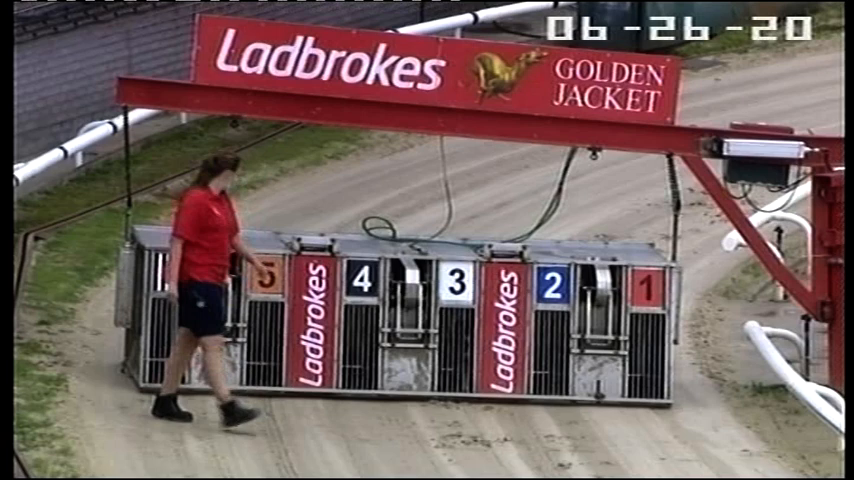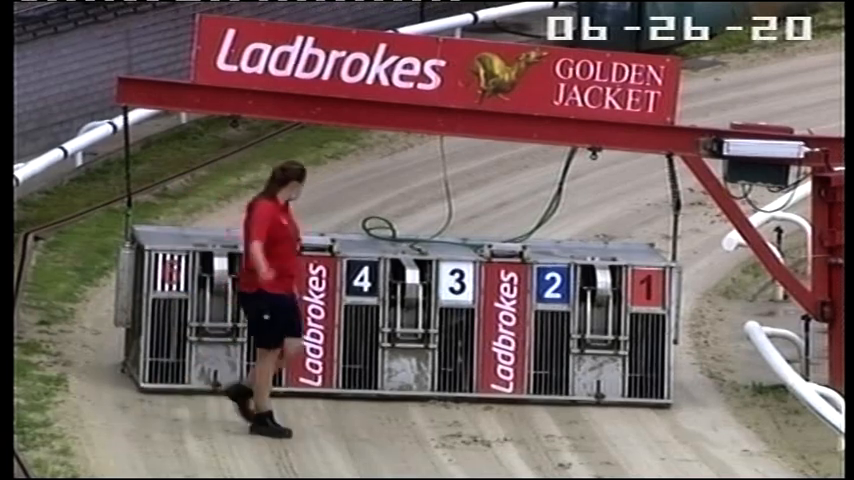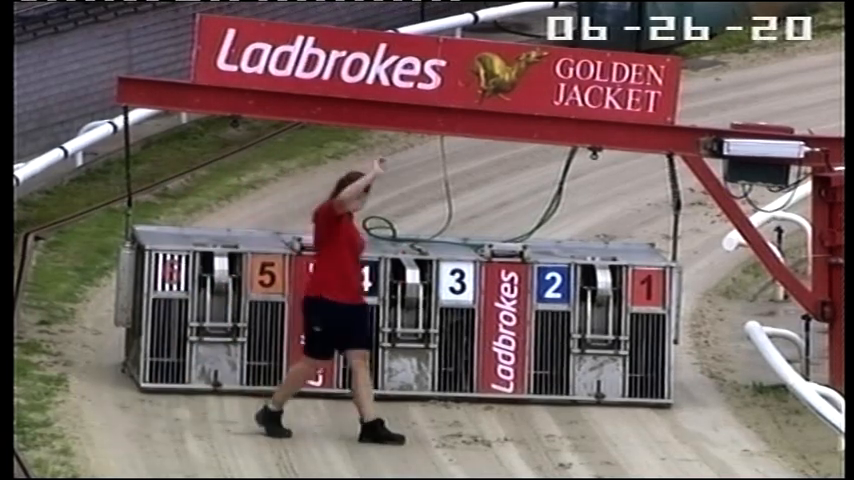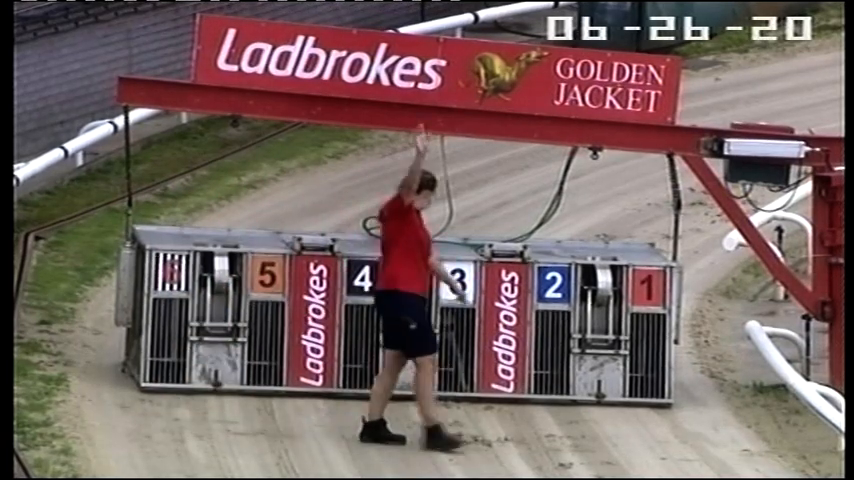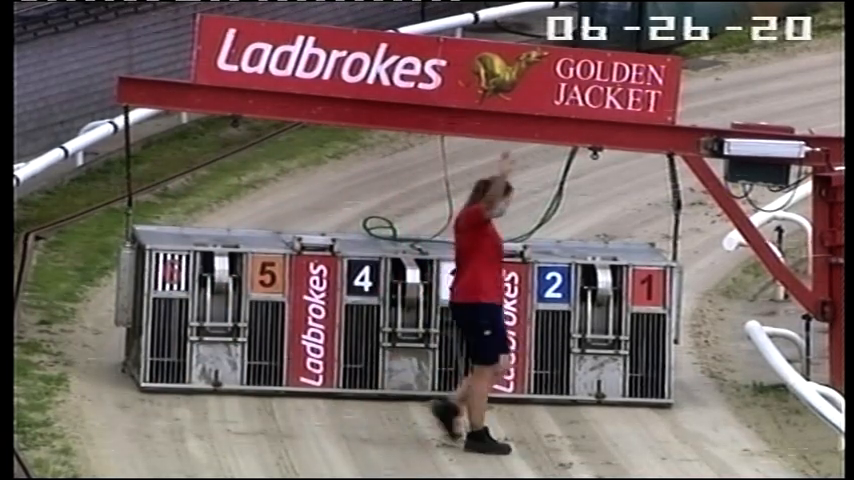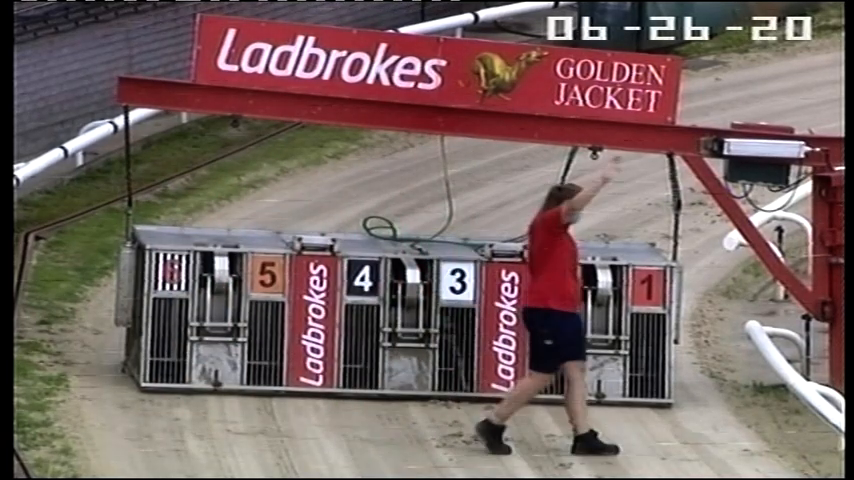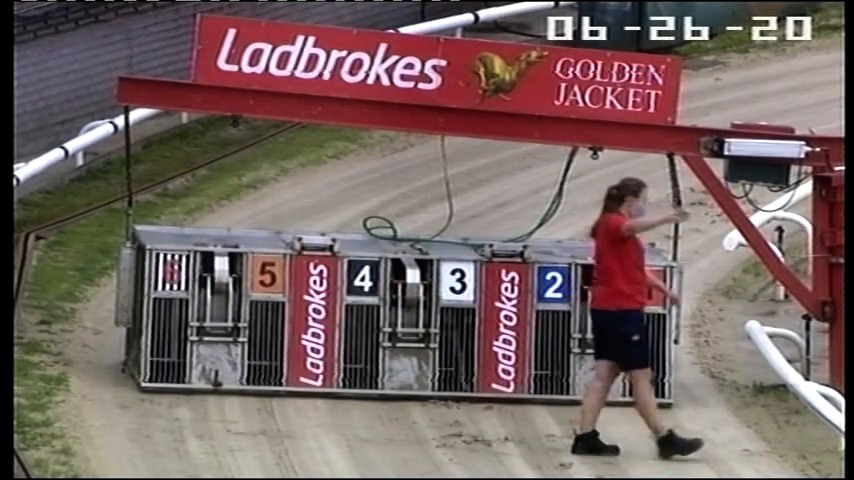
dt=0.4s
person 1, frame 1
left shoulder: (224, 200)
right shoulder: (195, 199)
left elbow: (232, 237)
right elbow: (179, 240)
left wrist: (254, 261)
right wrist: (173, 280)
left hip: (212, 281)
right hip: (196, 281)
left knee: (187, 342)
right knee: (213, 343)
left ankle: (165, 402)
right ankle: (229, 408)
person 1, frame 2
left shoulder: (283, 209)
right shoulder: (264, 208)
right elbow: (255, 244)
left wrist: (293, 285)
right wrist: (262, 270)
left hip: (284, 291)
right hip: (261, 292)
left knee: (293, 349)
right knee: (269, 353)
left ankle: (242, 390)
right ankle: (261, 417)
person 1, frame 3
left shoulder: (347, 221)
right shoulder: (329, 216)
right elbow: (344, 196)
right wrist: (372, 175)
left hip: (352, 301)
right hip: (327, 301)
left knee: (361, 363)
right knee: (312, 365)
left ankle: (371, 426)
right ankle: (271, 413)
person 1, frame 4
left shoulder: (413, 218)
right shoulder: (398, 210)
left elbow: (427, 257)
right elbow: (408, 186)
left wrist: (451, 283)
right wrist: (420, 157)
left hip: (406, 296)
right hip: (400, 296)
left knee: (394, 363)
right knee: (426, 362)
left ankle: (373, 426)
right ankle: (433, 432)
person 1, frame 5
left shoulder: (481, 224)
right shoulder: (473, 218)
right elbow: (491, 201)
right wrist: (502, 176)
left hip: (485, 304)
right hip: (475, 304)
left knee: (499, 365)
right knee: (486, 370)
left ankle: (450, 406)
right ankle: (476, 434)
person 1, frame 6
left shoulder: (556, 230)
right shoulder: (548, 224)
right elbow: (575, 203)
right wrist: (603, 180)
left hip: (564, 312)
right hip: (550, 312)
left knee: (575, 374)
right knee: (539, 377)
left ankle: (585, 438)
right ankle: (492, 426)
person 1, frame 7
left shoulder: (620, 228)
right shoulder: (610, 224)
left elbow: (637, 269)
right elbow: (636, 226)
left wrist: (664, 289)
right wrist: (667, 219)
left hip: (609, 311)
right hip: (621, 312)
left knee: (604, 375)
right knee: (641, 376)
left ankle: (585, 437)
right ankle: (665, 439)
